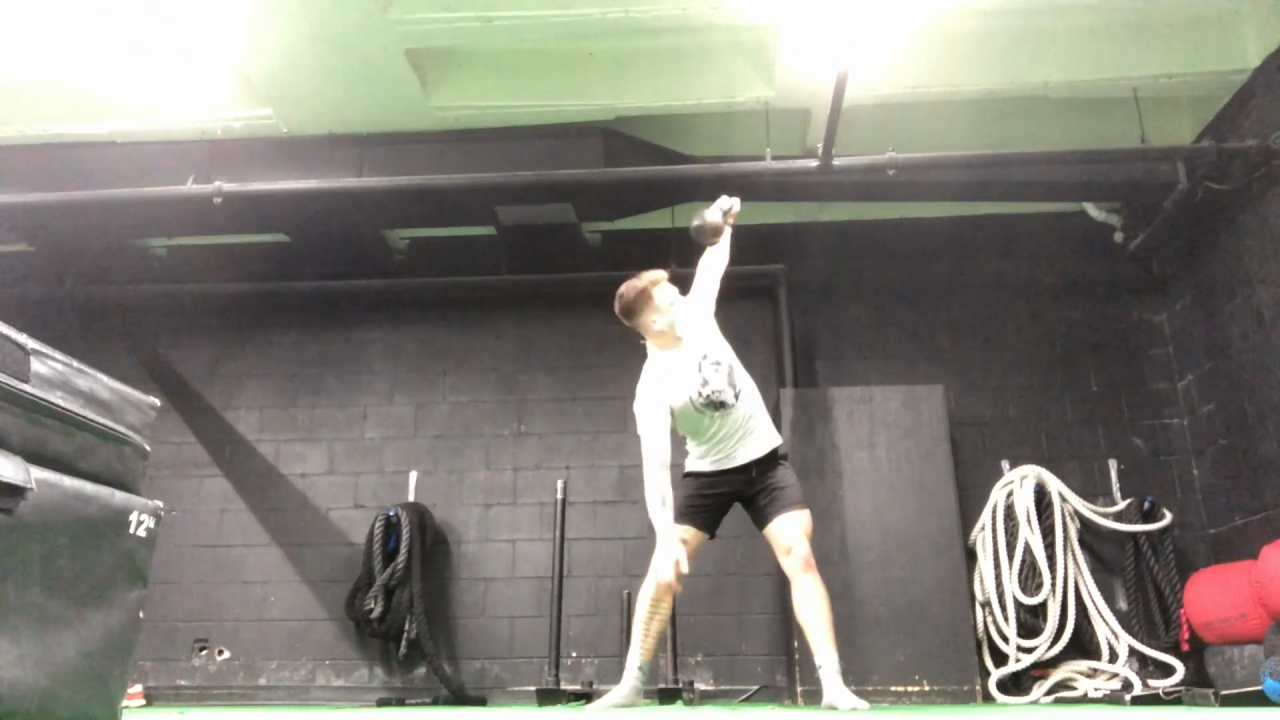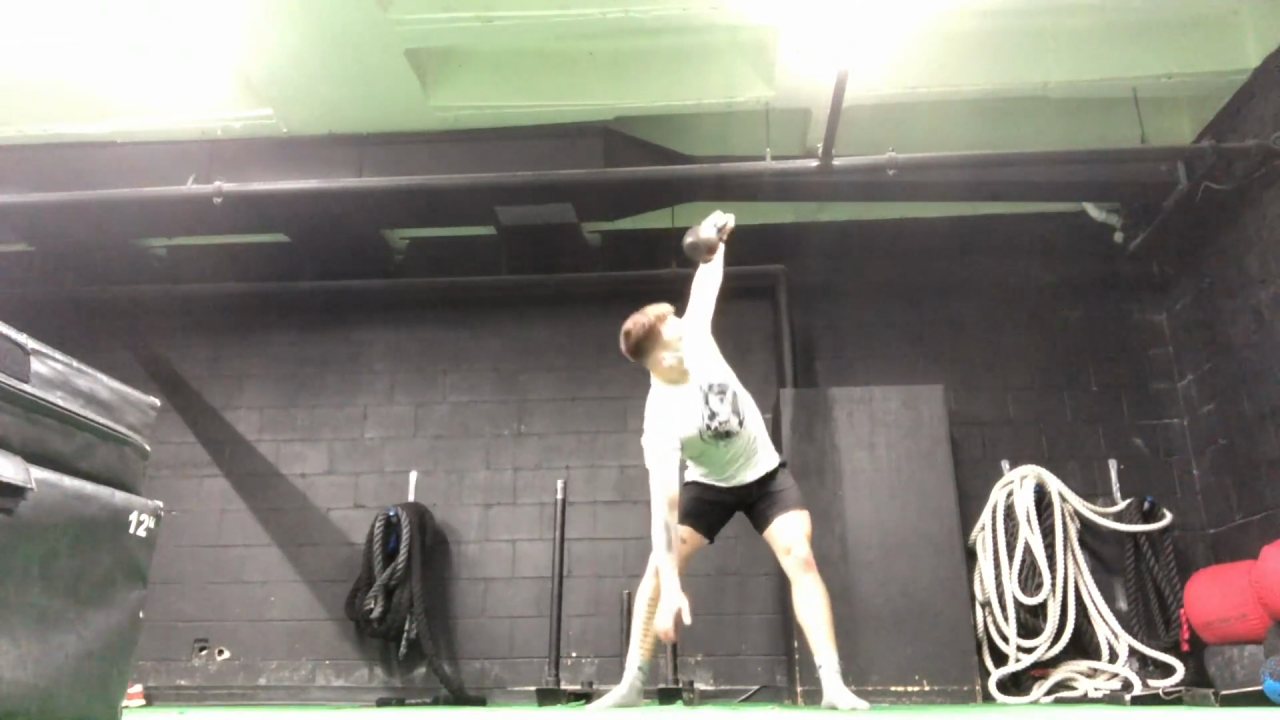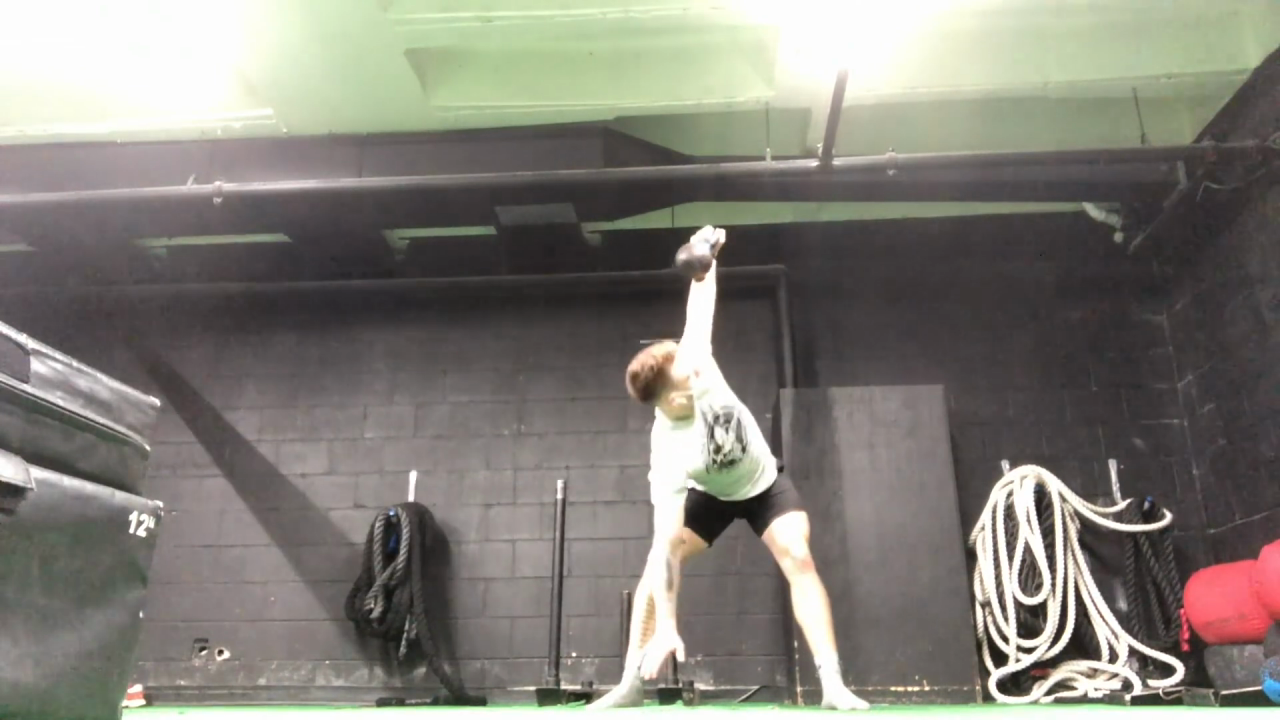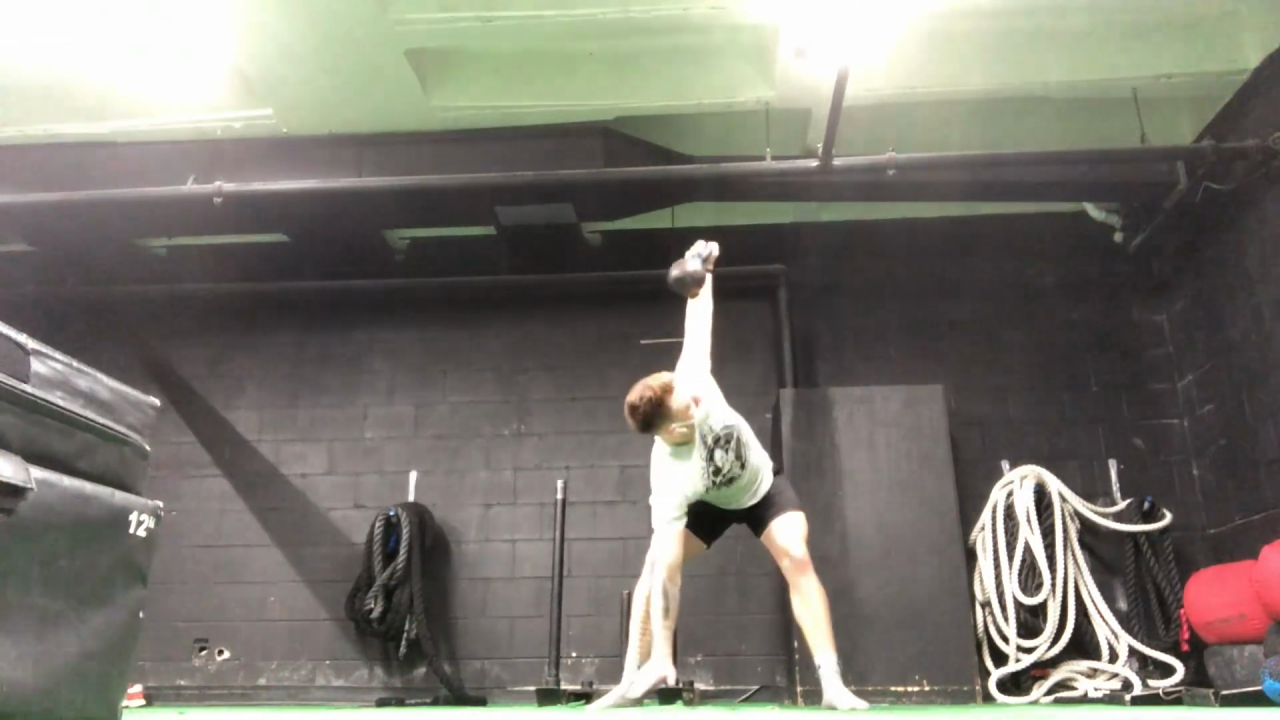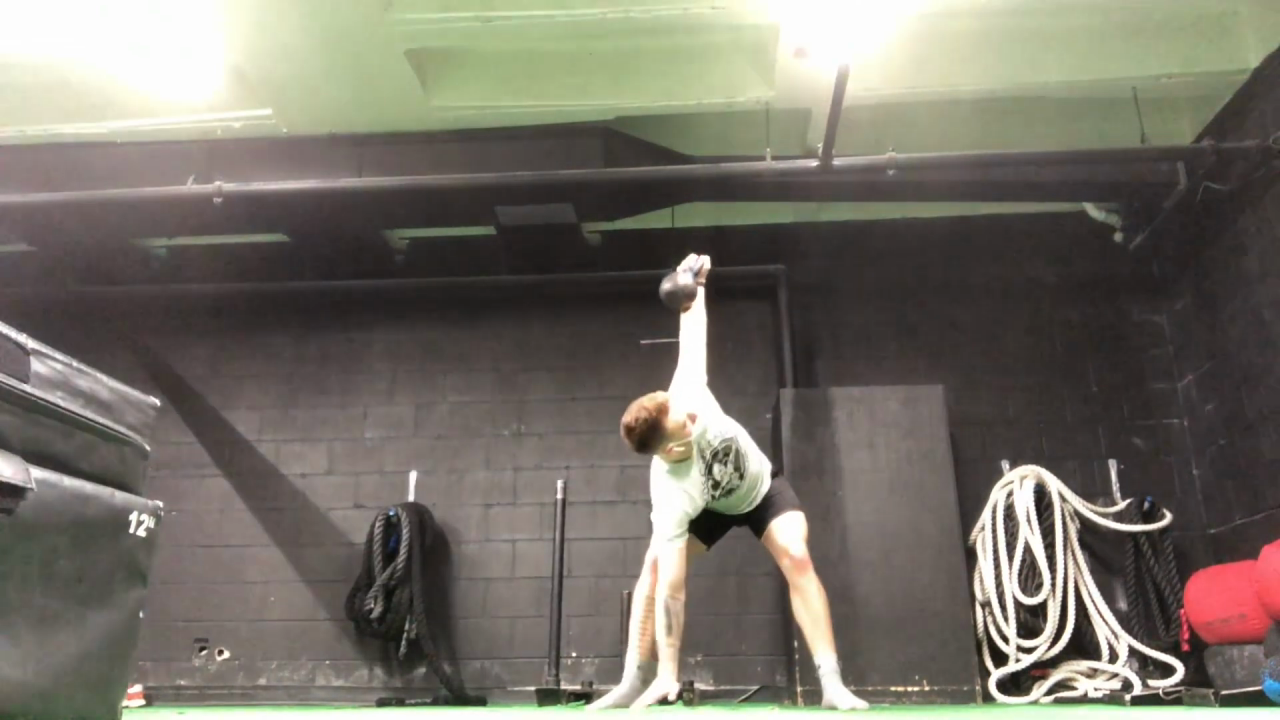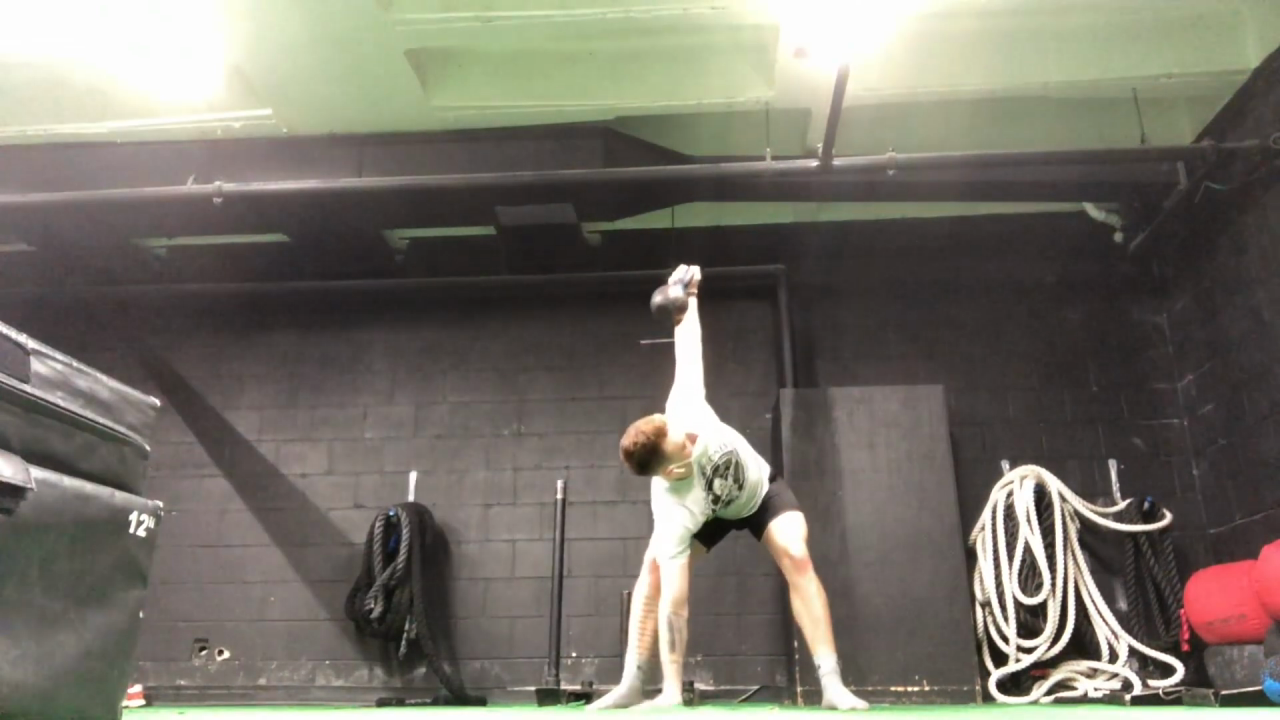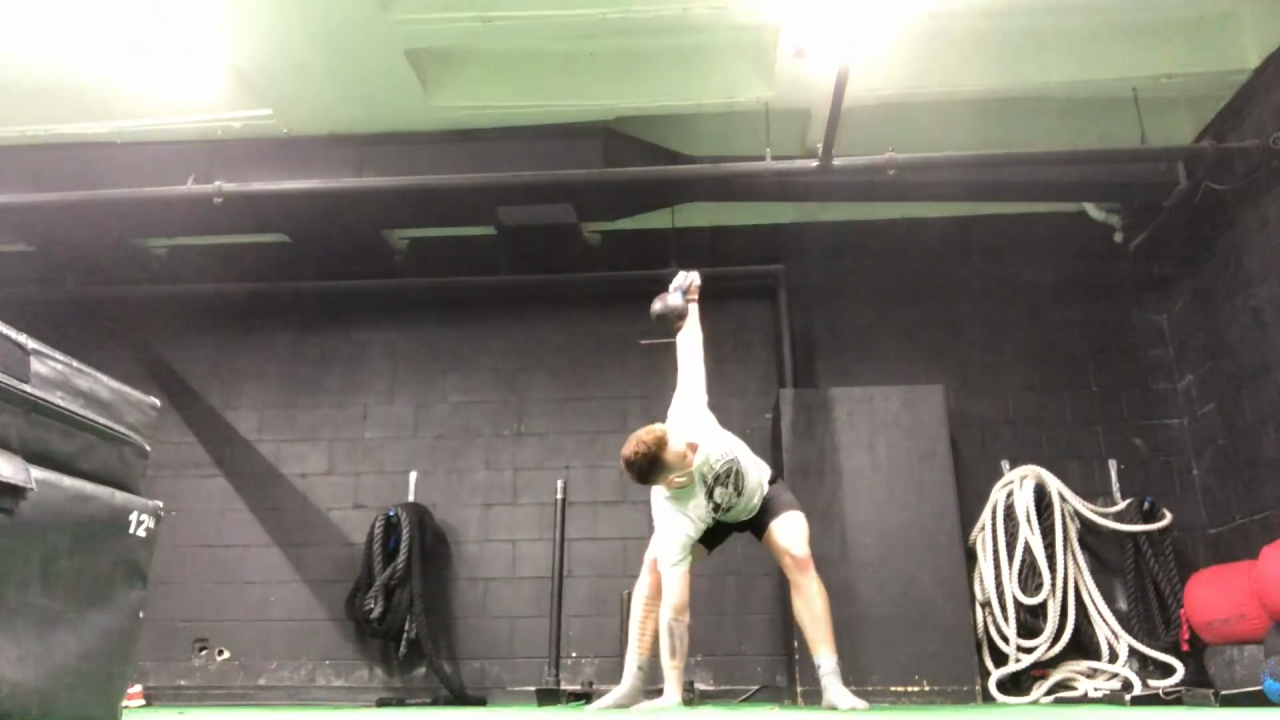
dt=0.3s
person 1, frame 1
left shoulder: (694, 318)
right shoulder: (654, 388)
left elbow: (713, 264)
right elbow: (655, 467)
left wrist: (724, 226)
right wrist: (668, 540)
left hip: (766, 460)
right hip: (709, 472)
left knee: (799, 557)
right knee: (663, 565)
left ankle: (833, 685)
right ankle: (632, 683)
person 1, frame 2
left shoulder: (695, 343)
right shoulder: (661, 419)
left elbow: (706, 286)
right elbow: (663, 504)
right wrist: (671, 588)
left hip: (766, 473)
right hip: (710, 485)
left knee: (800, 558)
right knee: (660, 565)
left ankle: (833, 685)
right ankle: (632, 684)
person 1, frame 3
left shoulder: (692, 368)
right shoulder: (670, 453)
left elbow: (700, 306)
right elbow: (667, 543)
left wrist: (706, 257)
right wrist: (665, 628)
left hip: (766, 480)
right hip: (711, 494)
left knee: (798, 558)
right knee: (659, 559)
left ankle: (833, 684)
right ankle: (632, 682)
person 1, frame 4
left shoulder: (692, 383)
right shoulder: (671, 480)
left elbow: (697, 322)
right elbow: (667, 570)
left wrist: (703, 271)
right wrist: (661, 656)
left hip: (763, 484)
right hip: (709, 502)
left knee: (796, 557)
right knee: (655, 563)
left ankle: (833, 684)
right ankle: (630, 681)
person 1, frame 5
left shoulder: (688, 396)
right shoulder: (672, 495)
left elbow: (692, 337)
right elbow: (671, 586)
left wrist: (695, 285)
right wrist: (667, 673)
left hip: (762, 485)
right hip: (711, 507)
left knee: (796, 558)
right knee: (655, 565)
left ankle: (831, 683)
right ankle: (634, 681)
person 1, frame 6
left shoulder: (685, 412)
right shoulder: (673, 512)
left elbow: (687, 351)
right elbow: (675, 602)
left wrist: (689, 296)
right wrist: (672, 688)
left hip: (761, 487)
right hip: (713, 512)
left knee: (796, 558)
right knee: (654, 567)
left ankle: (832, 684)
right ankle: (632, 683)
person 1, frame 7
left shoulder: (686, 421)
right shoulder: (674, 518)
left elbow: (690, 358)
right elbow: (674, 608)
left wrist: (689, 302)
right wrist: (672, 692)
left hip: (761, 488)
right hip: (714, 515)
left knee: (798, 557)
right knee: (653, 567)
left ankle: (832, 683)
right ankle: (633, 683)
